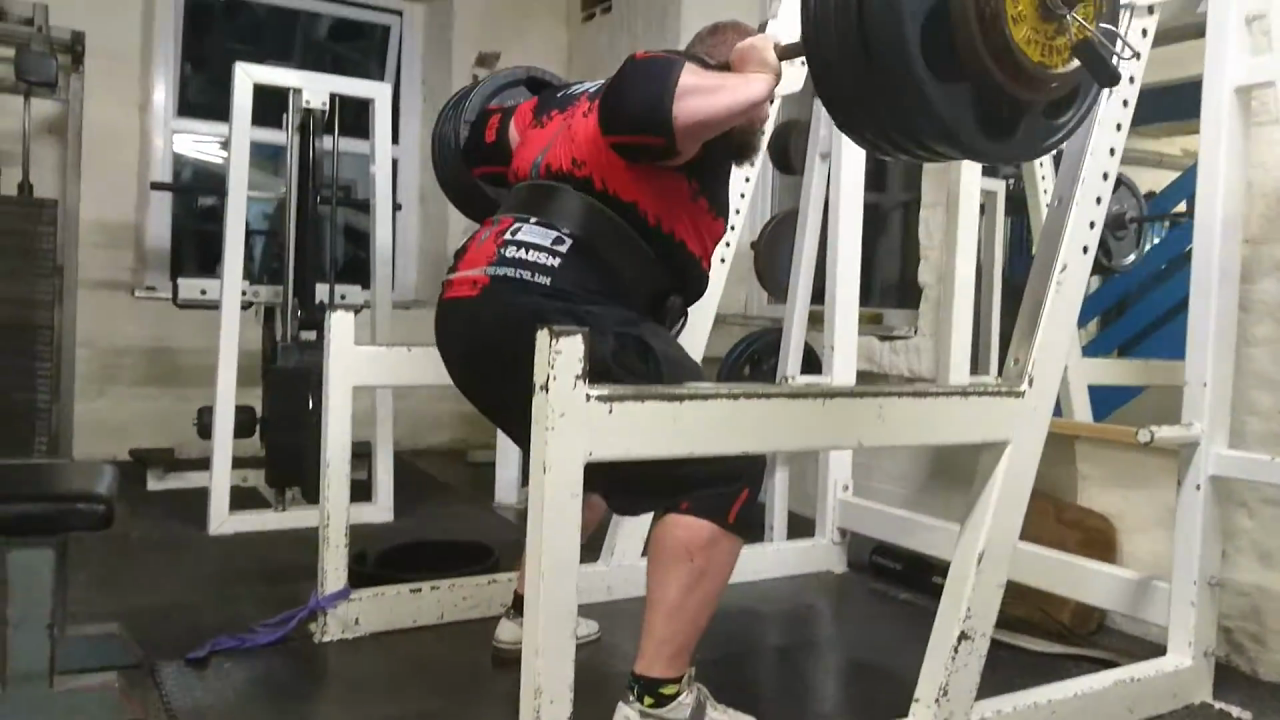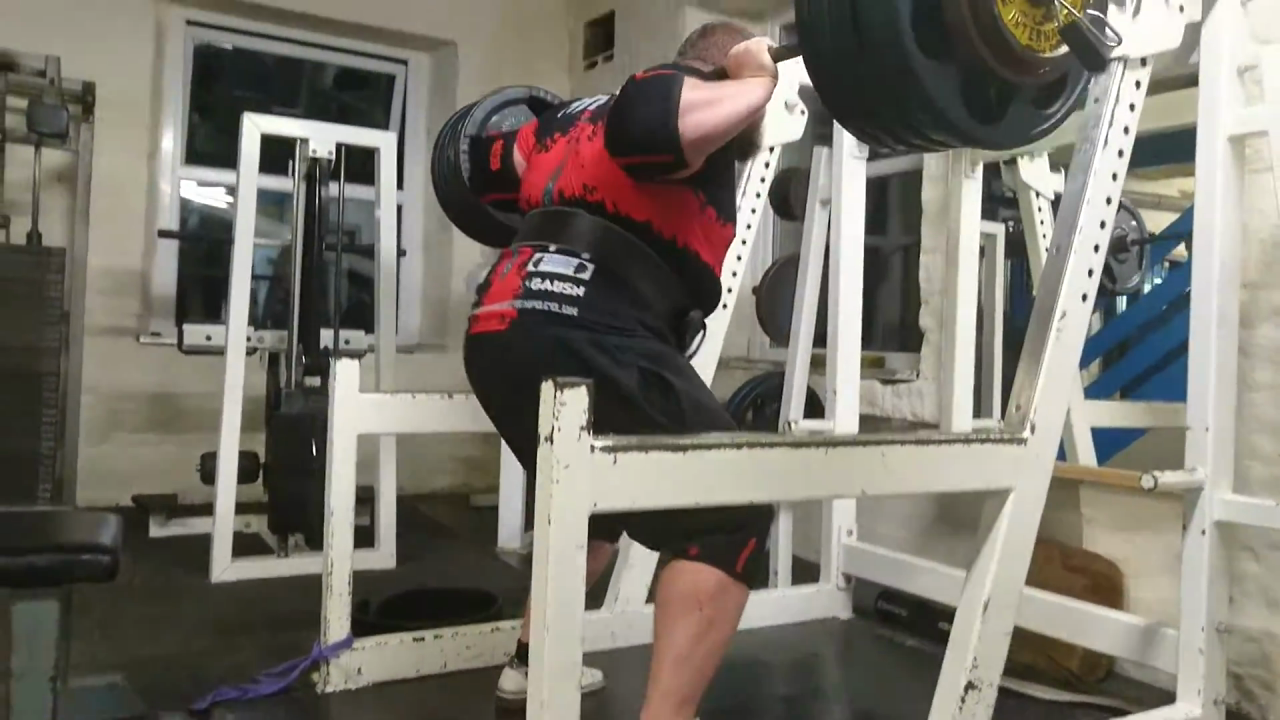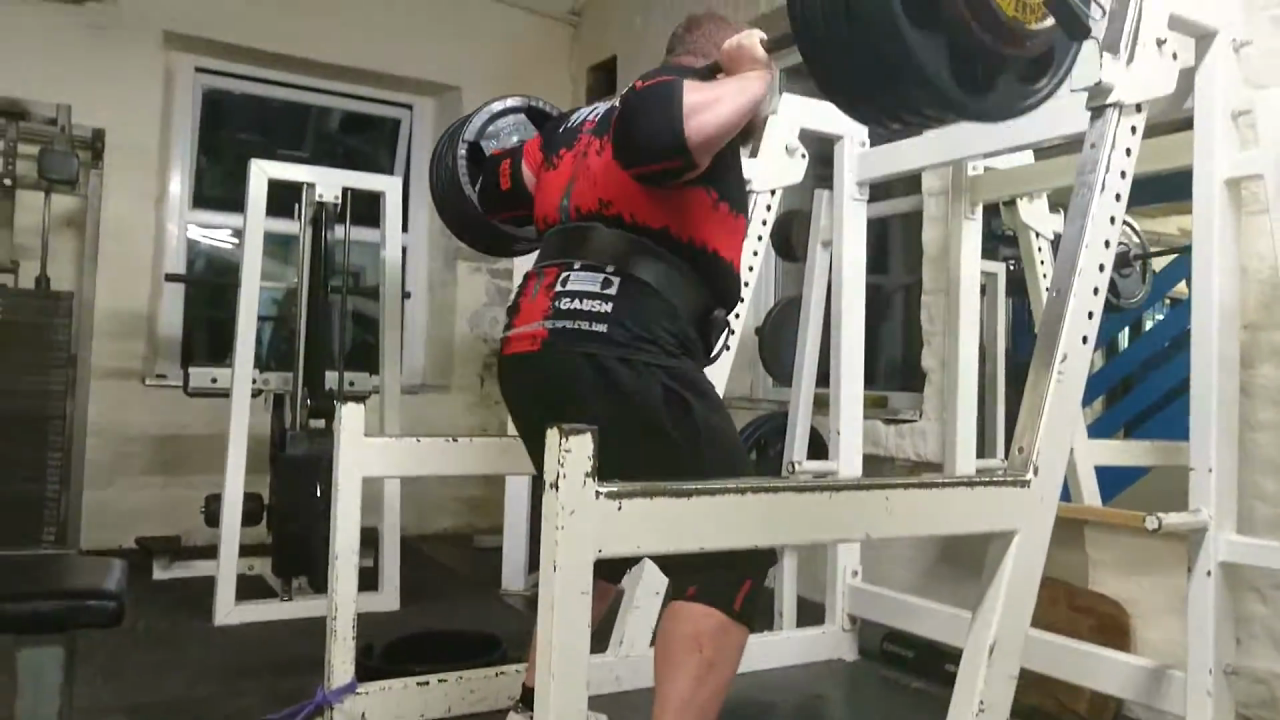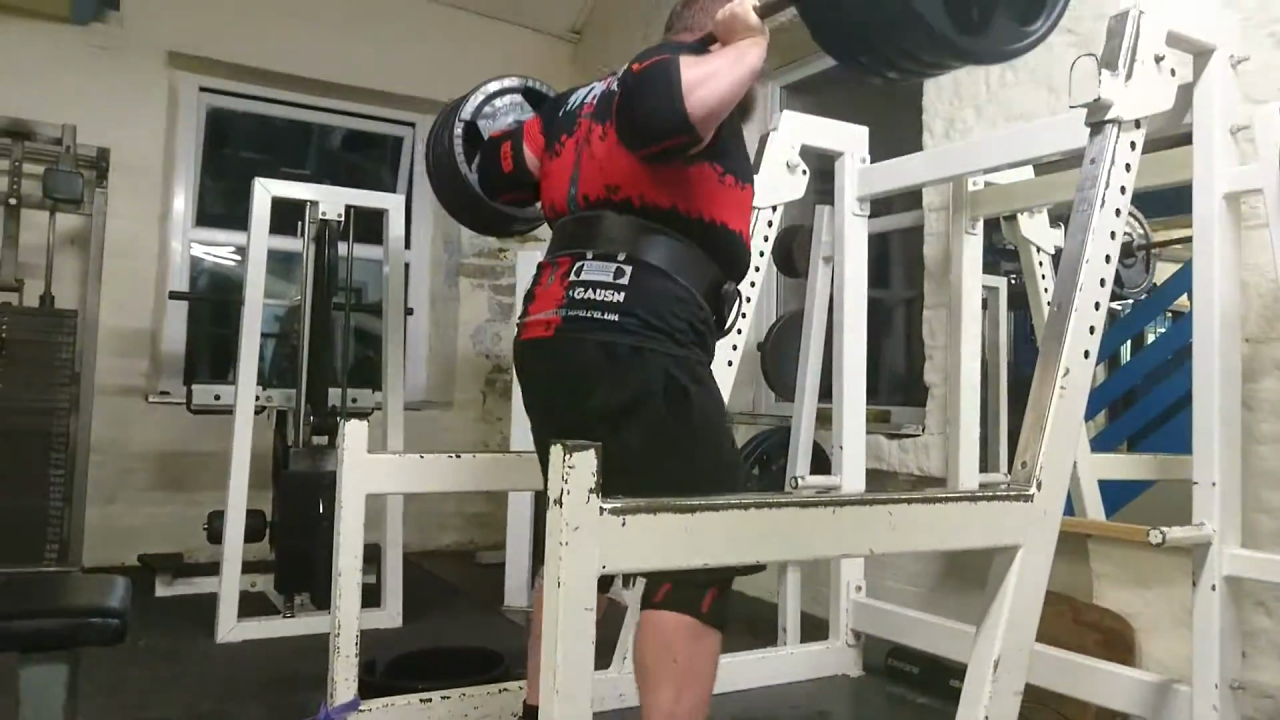
dt=0.2s
person 1, frame 1
left shoulder: (585, 95)
right shoulder: (702, 102)
left elbow: (484, 143)
right elbow: (645, 100)
right wrist: (757, 79)
left hip: (478, 307)
right hip: (544, 310)
left knee: (595, 453)
right knee: (722, 466)
left ankle: (530, 612)
person 1, frame 2
left shoulder: (590, 109)
right shoulder: (697, 95)
left elbow: (489, 169)
right elbow: (652, 120)
right wrist: (756, 82)
left hip: (505, 333)
right hip: (575, 339)
right knee: (730, 511)
left ankle: (534, 662)
person 1, frame 3
left shoulder: (590, 119)
right shoulder: (684, 94)
left elbow: (495, 188)
right elbow: (662, 130)
right wrist: (755, 76)
left hip: (538, 349)
right hip: (611, 353)
right knee: (730, 552)
person 1, frame 4
left shoulder: (589, 98)
right shoulder: (680, 69)
left elbow: (496, 169)
right elbow: (665, 108)
left hip: (556, 336)
right hip: (631, 342)
right knee: (696, 558)
